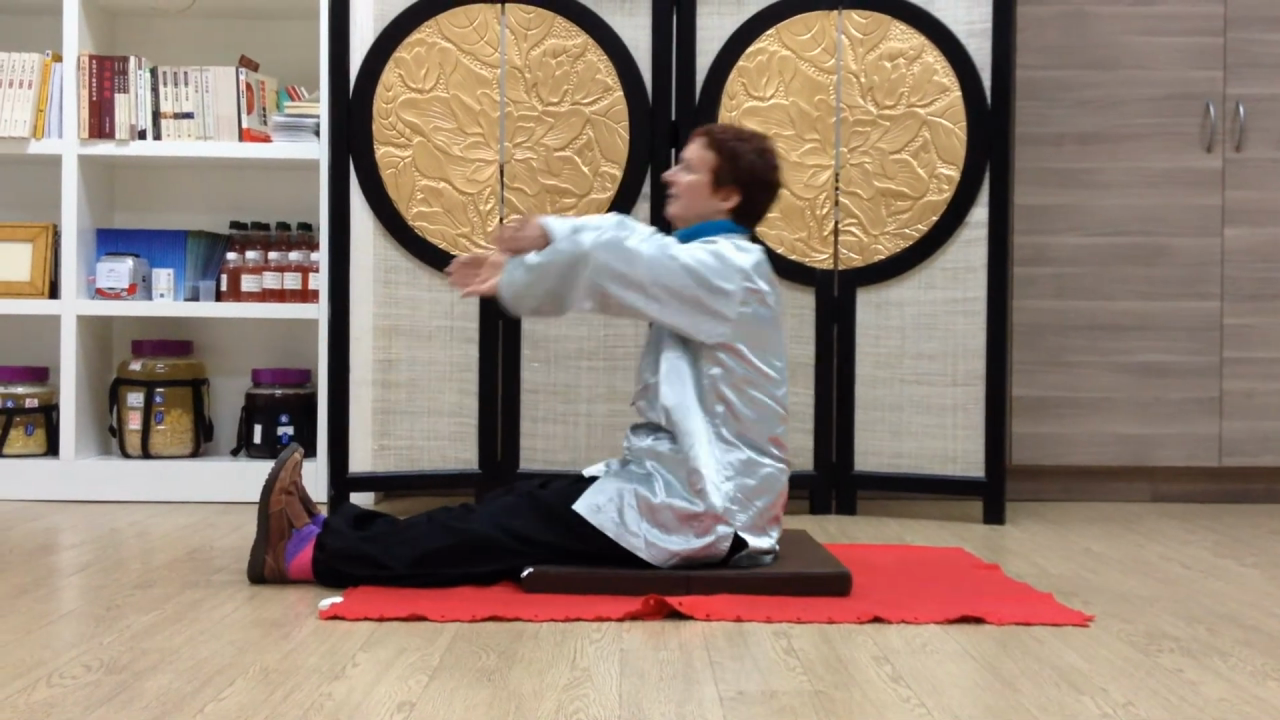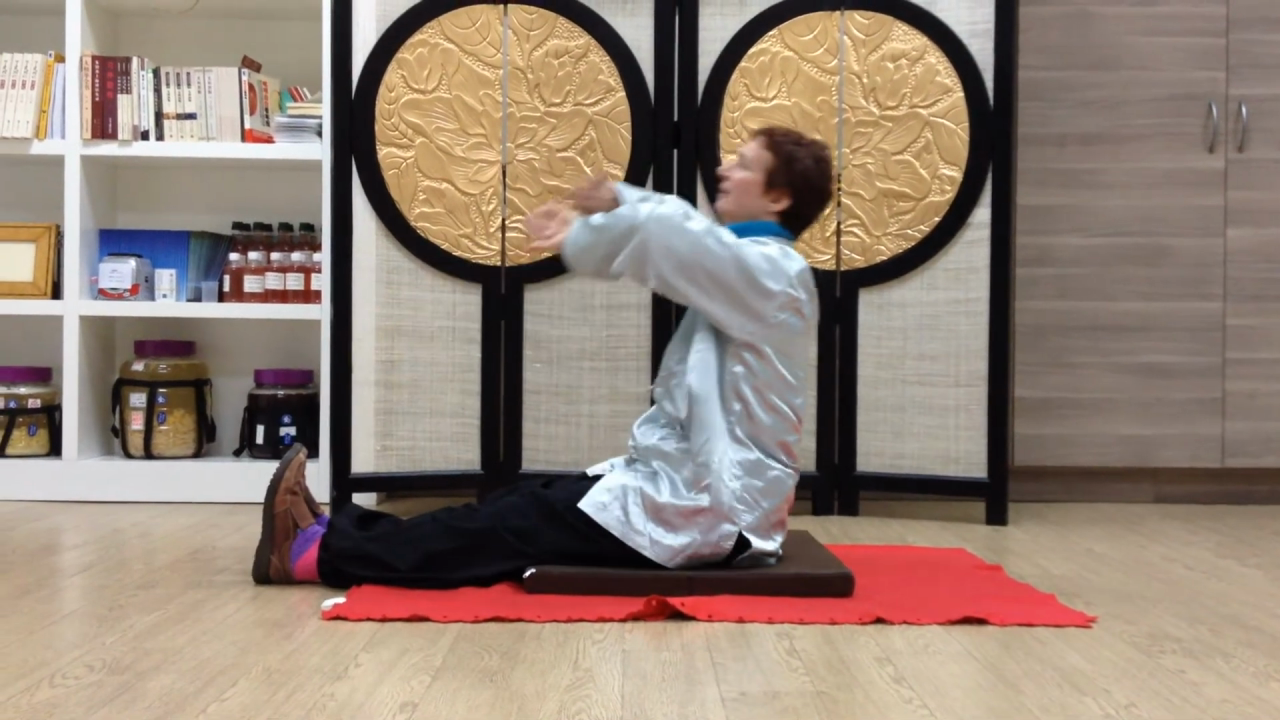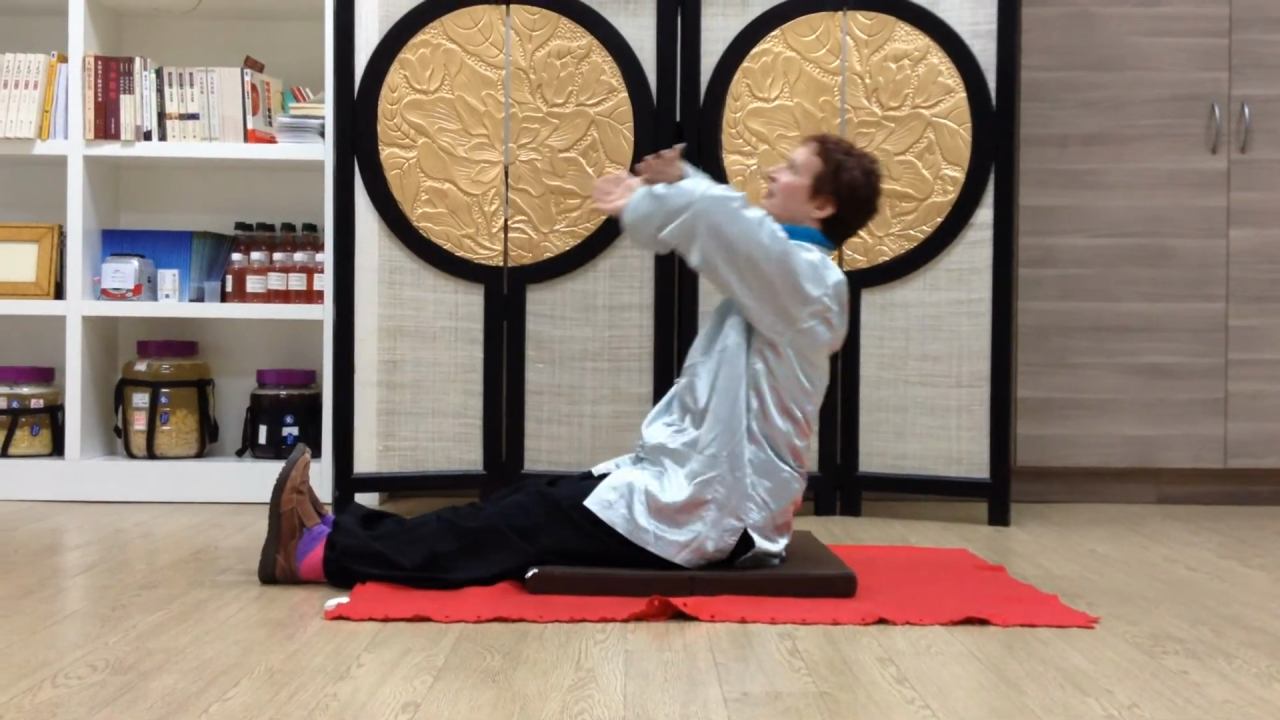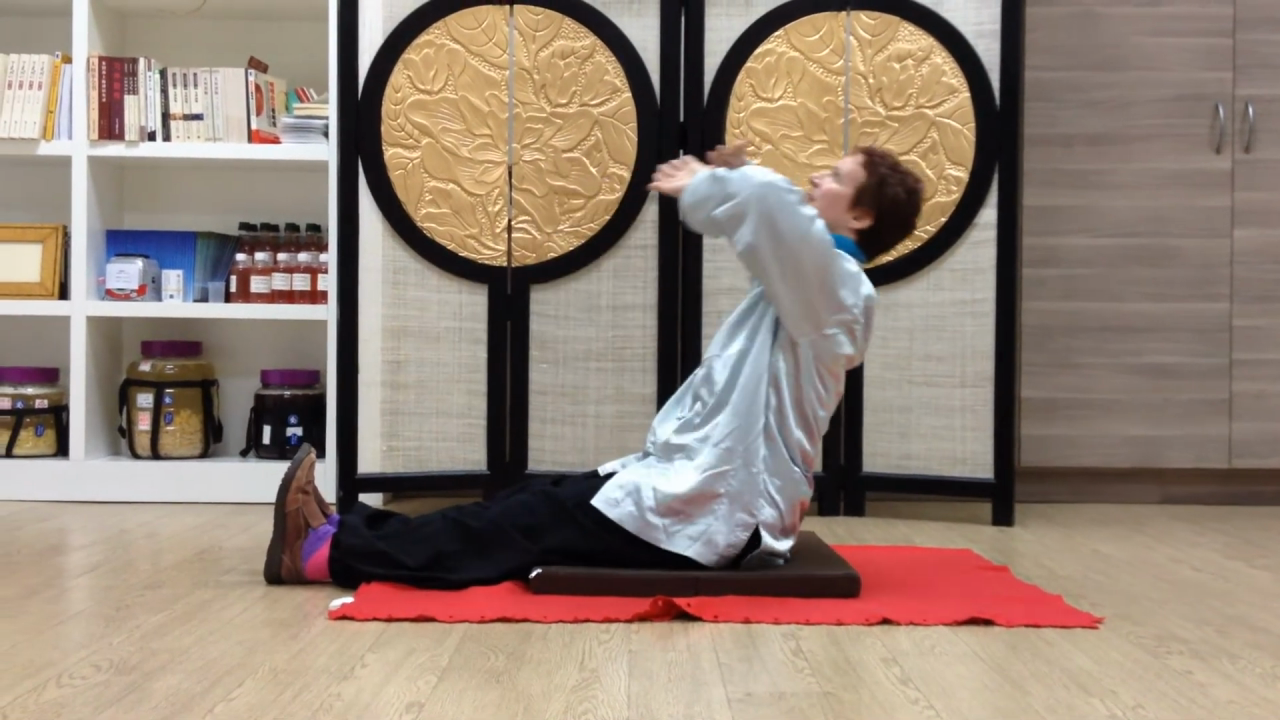
dt=0.2s
person 1, frame 1
left shoulder: (728, 270)
right shoulder: (715, 262)
left elbow: (607, 258)
right elbow: (626, 246)
left wrist: (516, 271)
right wrist: (541, 239)
left hip: (702, 510)
right hip: (693, 486)
left knee: (505, 530)
right knee: (514, 508)
left ankle: (311, 552)
right ankle: (326, 532)
person 1, frame 2
left shoulder: (769, 273)
right shoulder: (758, 268)
left elbow: (664, 235)
right elbow: (675, 238)
left wrist: (597, 215)
right wrist: (599, 214)
left hip: (705, 512)
right hip: (691, 487)
left knee: (509, 530)
right knee: (517, 506)
left ankle: (312, 553)
right ankle: (333, 533)
person 1, frame 3
left shoulder: (803, 279)
right shoulder: (792, 276)
left elbow: (719, 218)
right elbow: (721, 226)
left wrist: (654, 196)
right wrist: (656, 194)
left hip: (706, 513)
right hip: (693, 488)
left knee: (515, 529)
right knee: (521, 507)
left ankle: (322, 553)
right ankle: (337, 532)
person 1, frame 4
left shoulder: (834, 290)
right shoulder: (813, 287)
left elbow: (773, 203)
right elbow: (766, 220)
left wrist: (713, 180)
right wrist: (714, 181)
left hip: (709, 514)
right hip: (702, 490)
left knee: (519, 530)
right knee: (527, 505)
left ankle: (327, 553)
right ankle: (344, 531)
